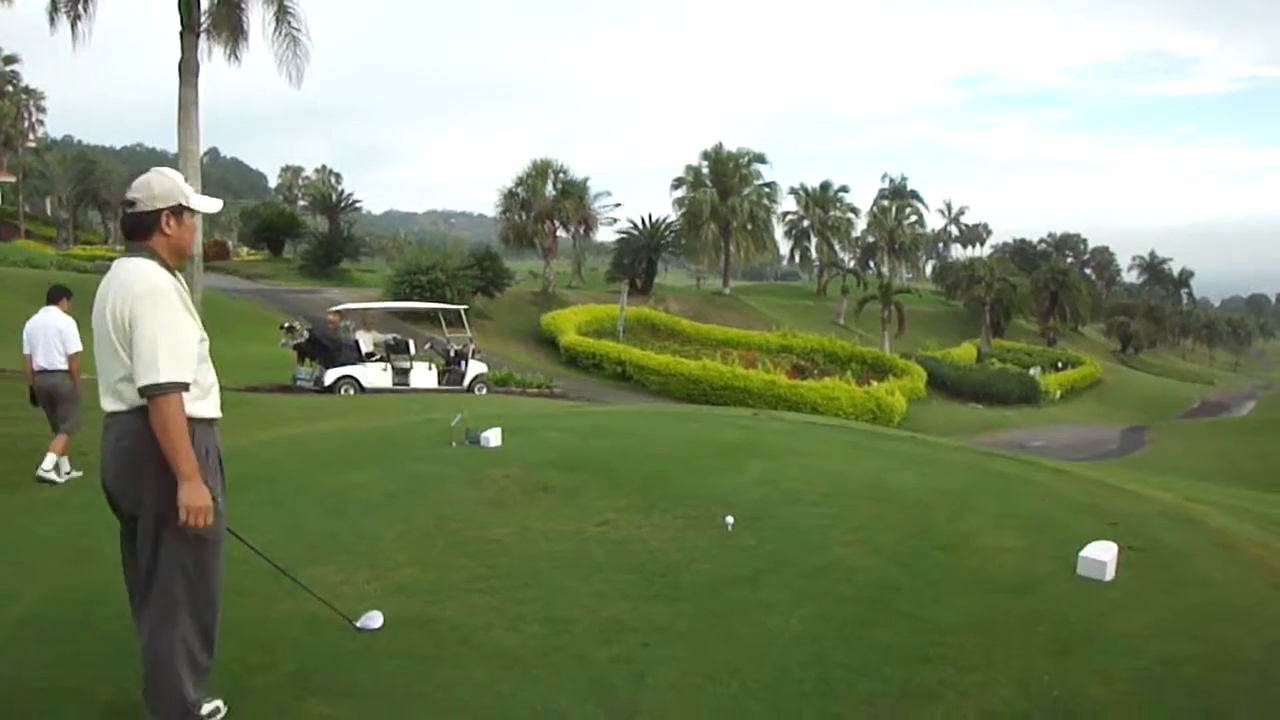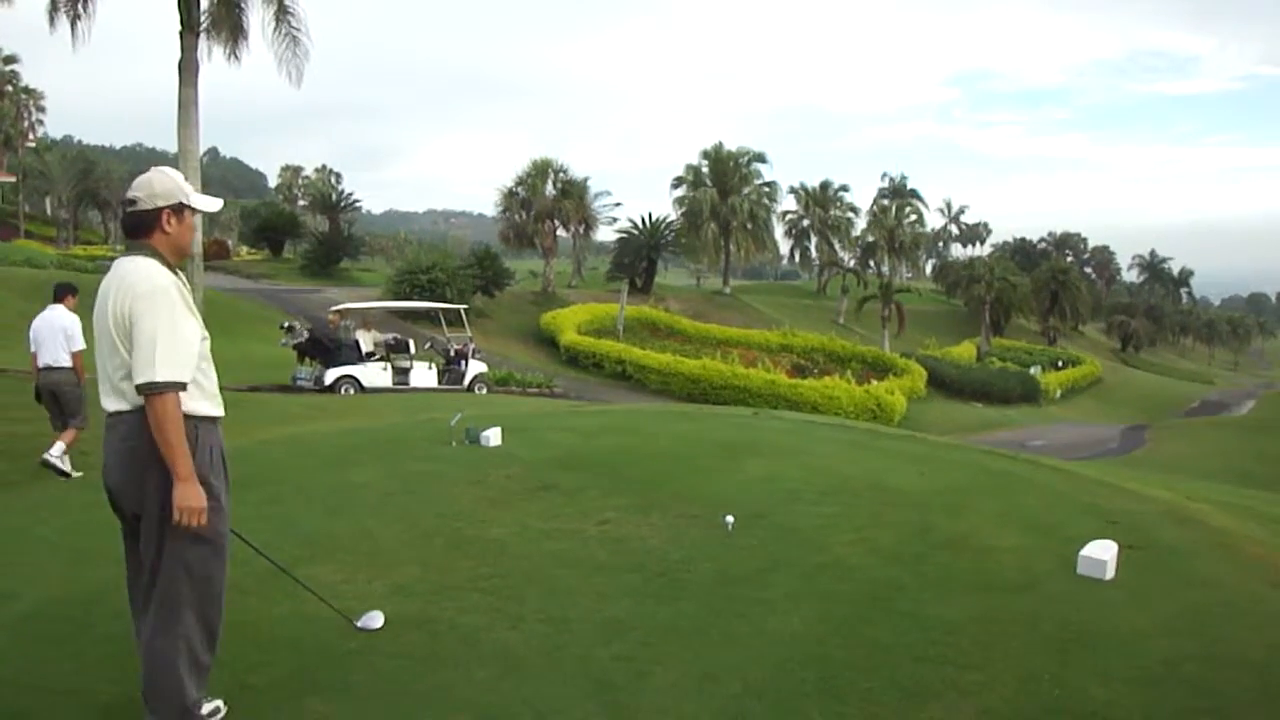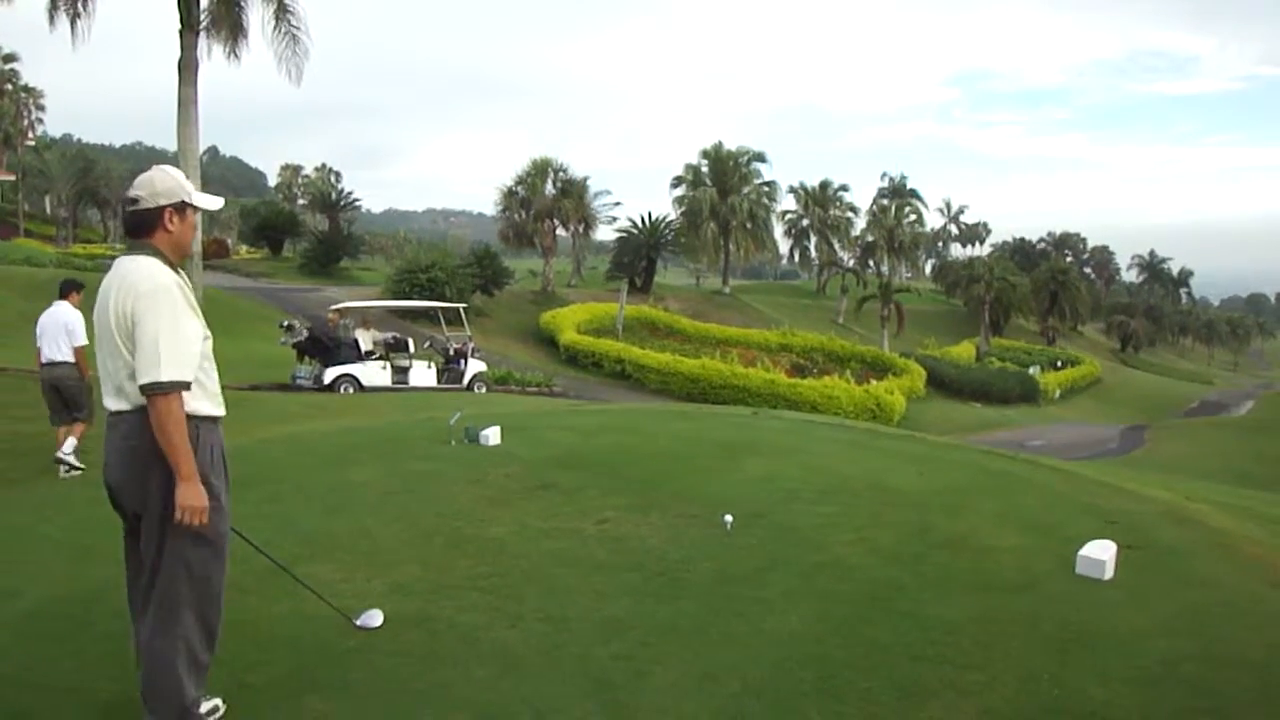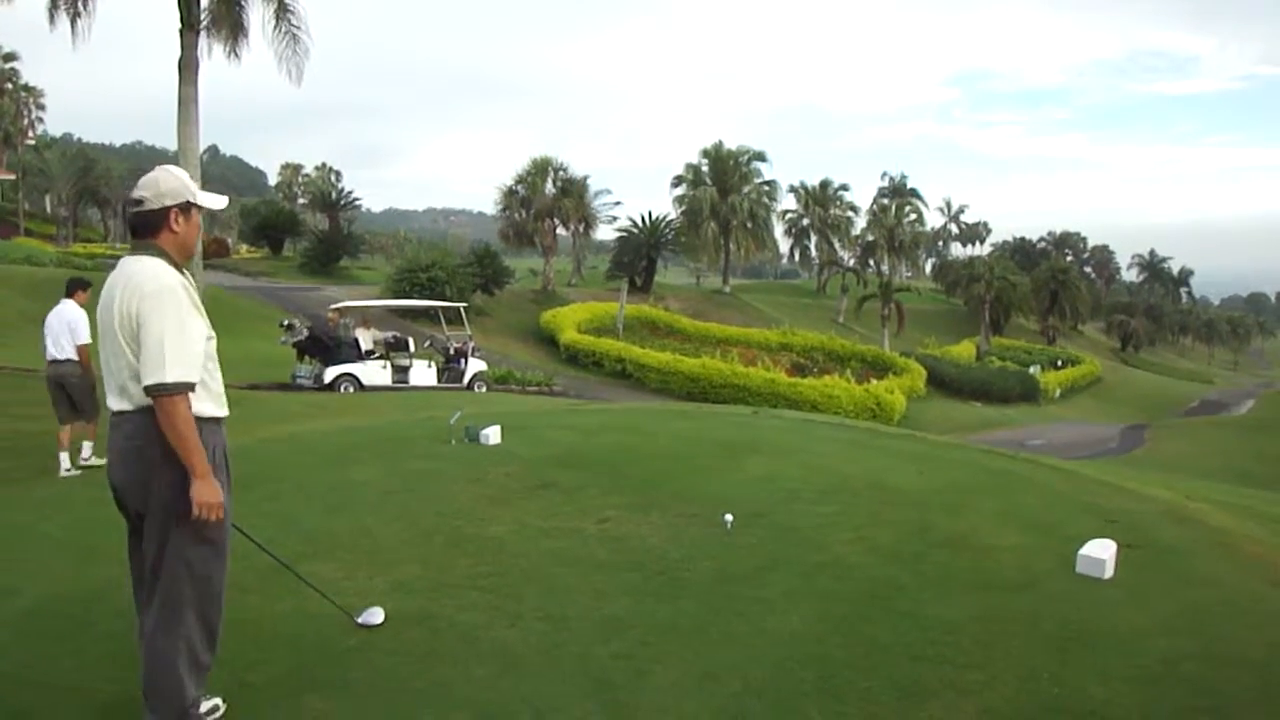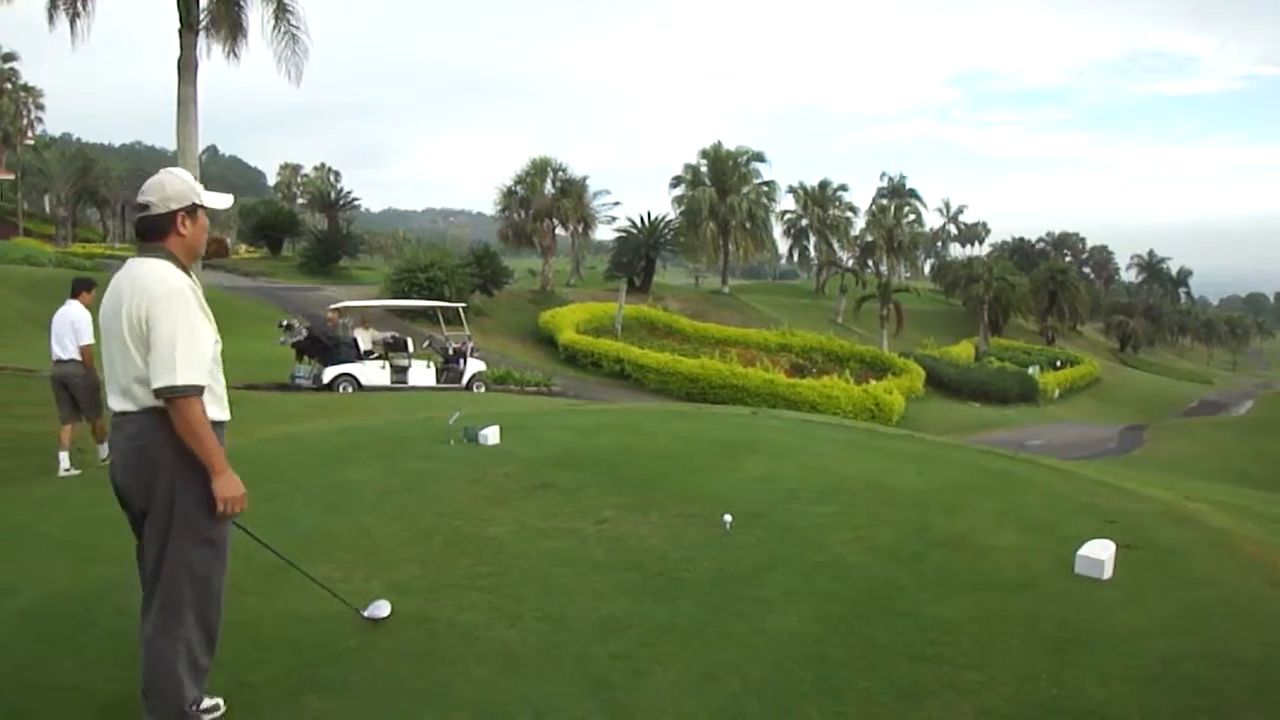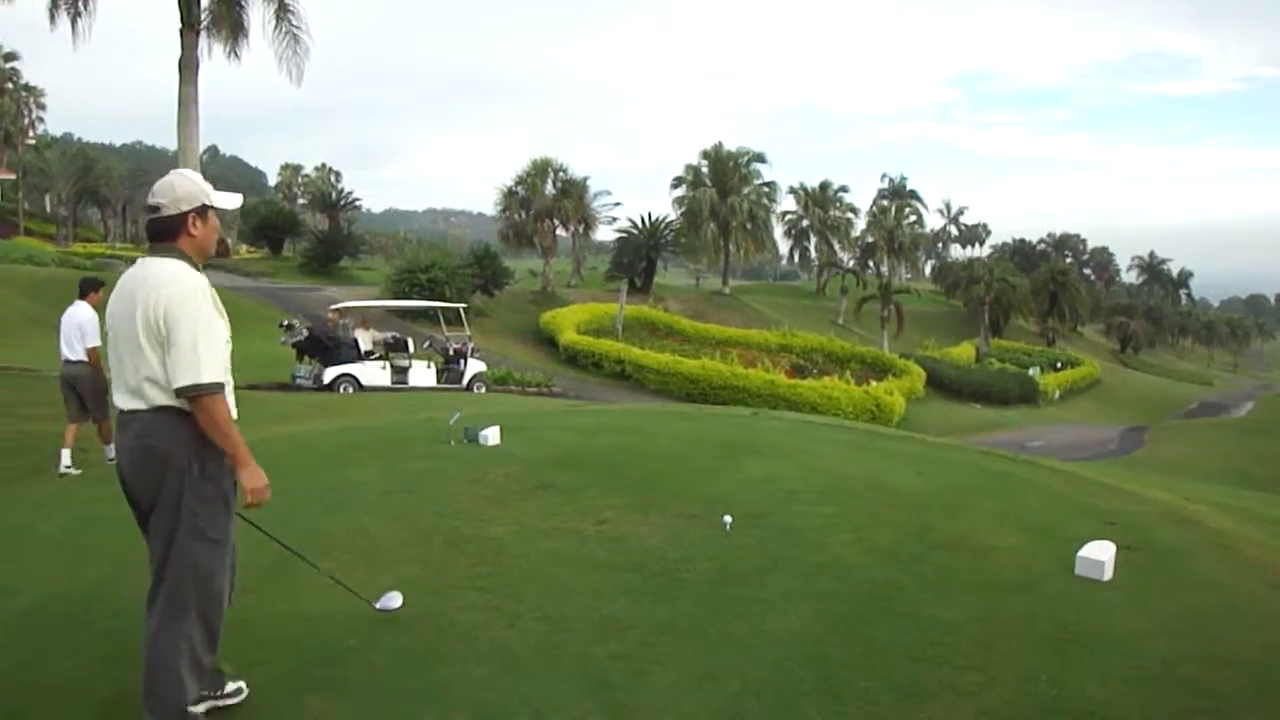
dt=0.1s
person 1, frame 1
left shoulder: (119, 279)
right shoulder: (154, 285)
right elbow: (162, 392)
right wrist: (190, 477)
left hip: (127, 444)
right hip: (165, 448)
left knee: (158, 587)
right knee: (182, 591)
person 1, frame 2
left shoulder: (120, 278)
right shoulder: (155, 283)
right elbow: (159, 390)
right wrist: (186, 477)
left hip: (129, 443)
right hip: (168, 447)
left knee: (158, 588)
right knee: (184, 590)
person 1, frame 3
left shoulder: (120, 277)
right shoulder: (157, 283)
right elbow: (163, 390)
right wrist: (189, 476)
left hip: (128, 443)
right hip: (168, 447)
left knee: (157, 587)
right knee: (185, 589)
person 1, frame 4
left shoulder: (124, 277)
right shoulder: (162, 284)
right elbow: (169, 391)
right wrist: (201, 474)
left hip: (133, 441)
right hip: (172, 448)
left knee: (162, 587)
right knee: (185, 589)
person 1, frame 5
left shoulder: (125, 280)
right shoulder: (170, 286)
right elbow: (180, 392)
right wrist: (221, 470)
left hip: (133, 440)
right hip: (173, 448)
left knee: (173, 579)
right knee: (186, 586)
person 1, frame 6
left shoulder: (132, 280)
right shoulder: (185, 285)
right elbow: (201, 390)
right wrist: (244, 463)
left hip: (139, 437)
right hip: (183, 445)
left knee: (186, 578)
right knee: (189, 586)
person 2, frame 1
left shoulder: (31, 322)
right shoulder: (65, 321)
left elbow: (27, 359)
right elbow: (73, 357)
left wrist: (32, 386)
right wrist: (77, 384)
left hip: (40, 379)
right hip: (62, 378)
left knee: (58, 426)
right knee: (66, 428)
left ankle: (64, 469)
right ankle: (46, 466)
person 2, frame 2
left shoulder: (38, 320)
right shoulder: (70, 318)
left elbow: (34, 357)
right elbow: (77, 355)
left wrist: (37, 383)
right wrist: (81, 381)
left hip: (45, 376)
right hip: (66, 375)
left knee: (60, 424)
right knee: (76, 423)
left ankle: (64, 467)
right ankle: (53, 454)
person 2, frame 3
left shoulder: (44, 316)
right shoulder: (73, 314)
left elbow: (39, 349)
right elbow: (79, 350)
left wrist: (44, 372)
right wrist: (85, 376)
left hip: (47, 371)
right hip: (68, 370)
left knee: (61, 420)
right knee: (84, 415)
left ankle: (65, 466)
right ankle: (66, 451)
person 2, frame 4
left shoulder: (52, 313)
right shoulder: (78, 313)
left elbow: (48, 346)
right elbow: (82, 348)
left wrist: (53, 368)
right wrist: (90, 374)
left hip: (53, 369)
right hip: (73, 368)
left knee: (65, 419)
right knee: (90, 413)
left ankle: (65, 465)
right ankle: (86, 455)
person 2, frame 5
left shoulder: (59, 313)
right shoulder: (82, 314)
left elbow: (57, 345)
right elbow: (85, 349)
left wrist: (60, 364)
right wrist: (93, 373)
left hip: (57, 368)
right hip: (78, 368)
left knee: (67, 419)
right knee: (95, 414)
left ankle: (64, 464)
right ankle: (104, 454)
person 2, frame 6
left shoulder: (68, 313)
right shoulder: (89, 315)
left elbow: (67, 345)
right elbow: (92, 351)
right wrist: (101, 374)
left hip: (66, 368)
right hip: (85, 369)
left knee: (73, 418)
right knee: (102, 416)
left ankle: (65, 461)
right ankle: (111, 454)
